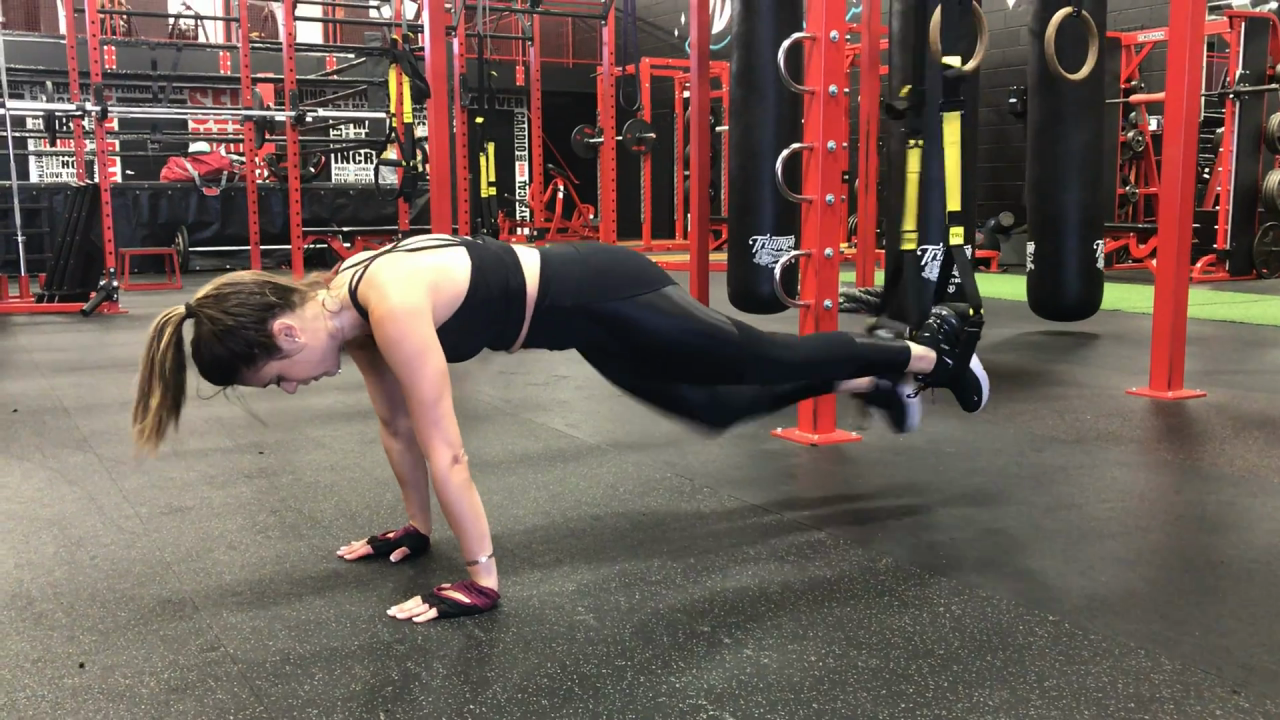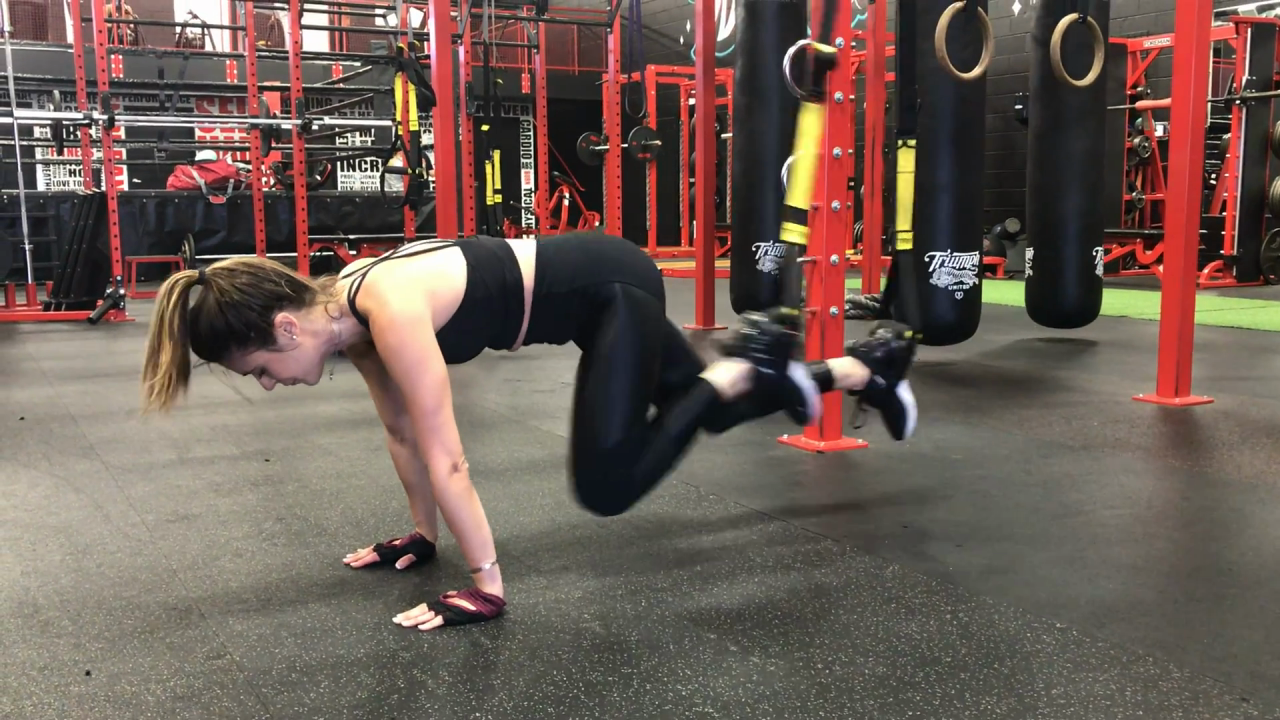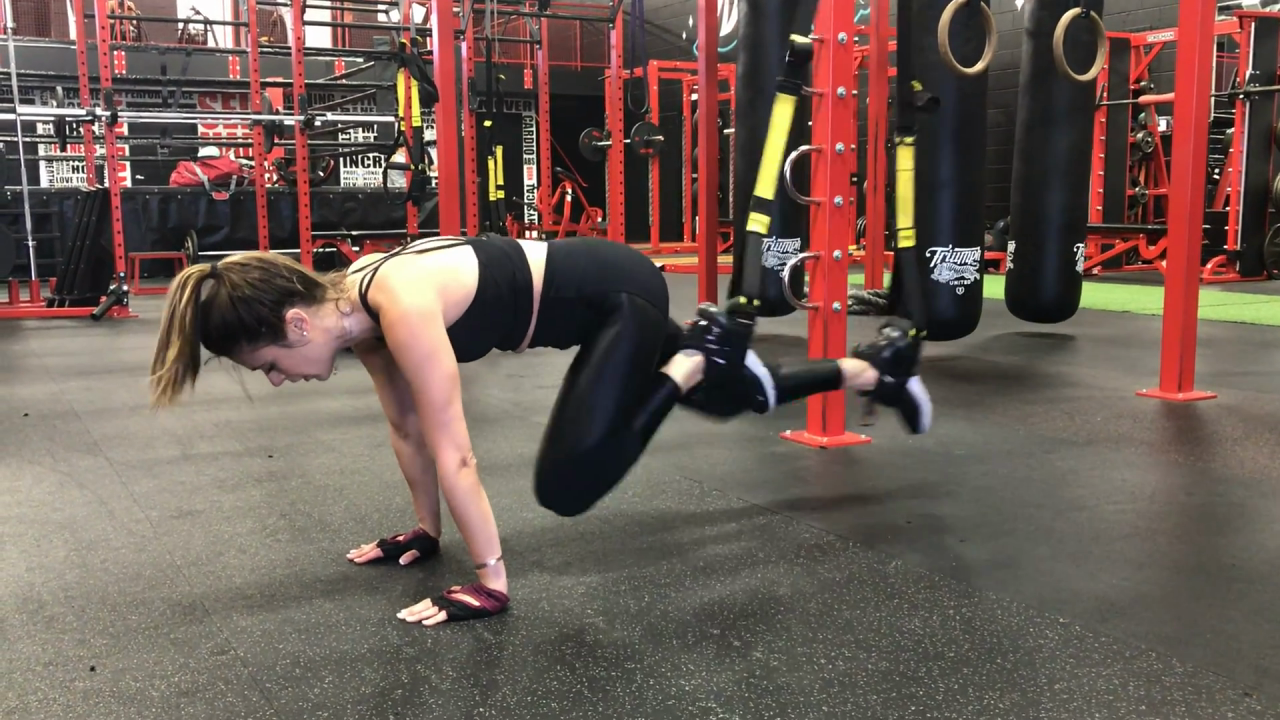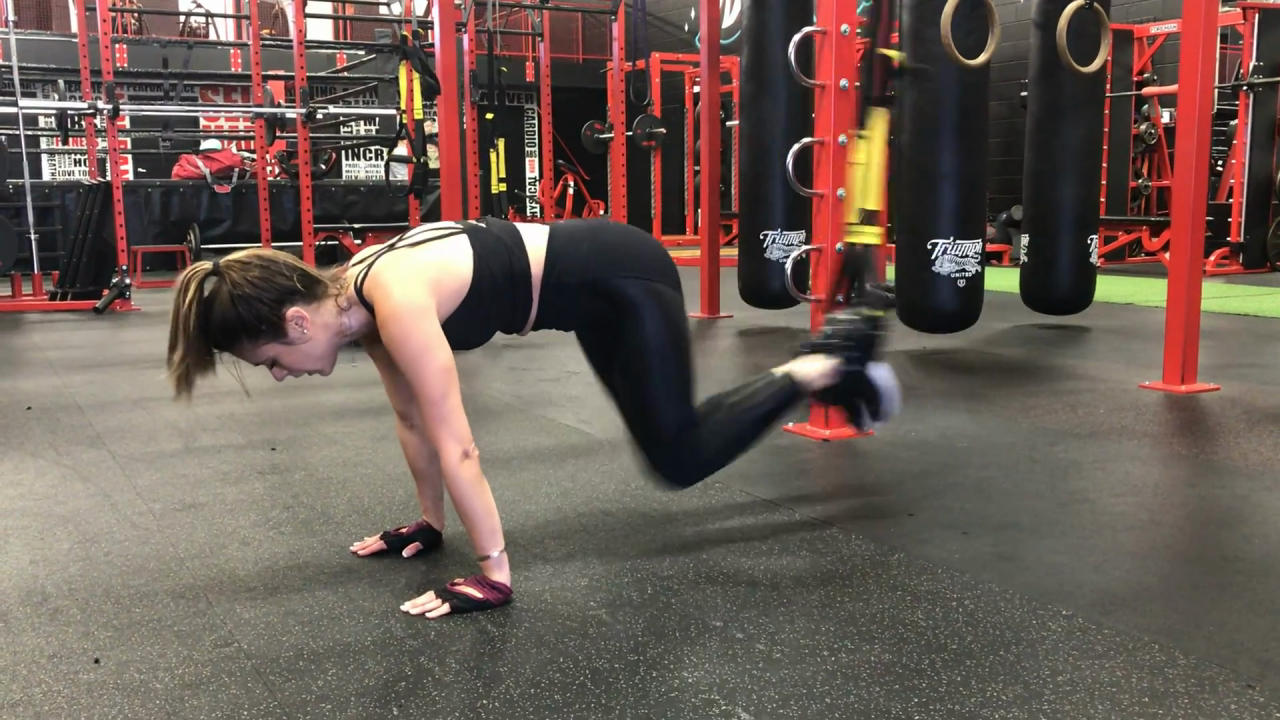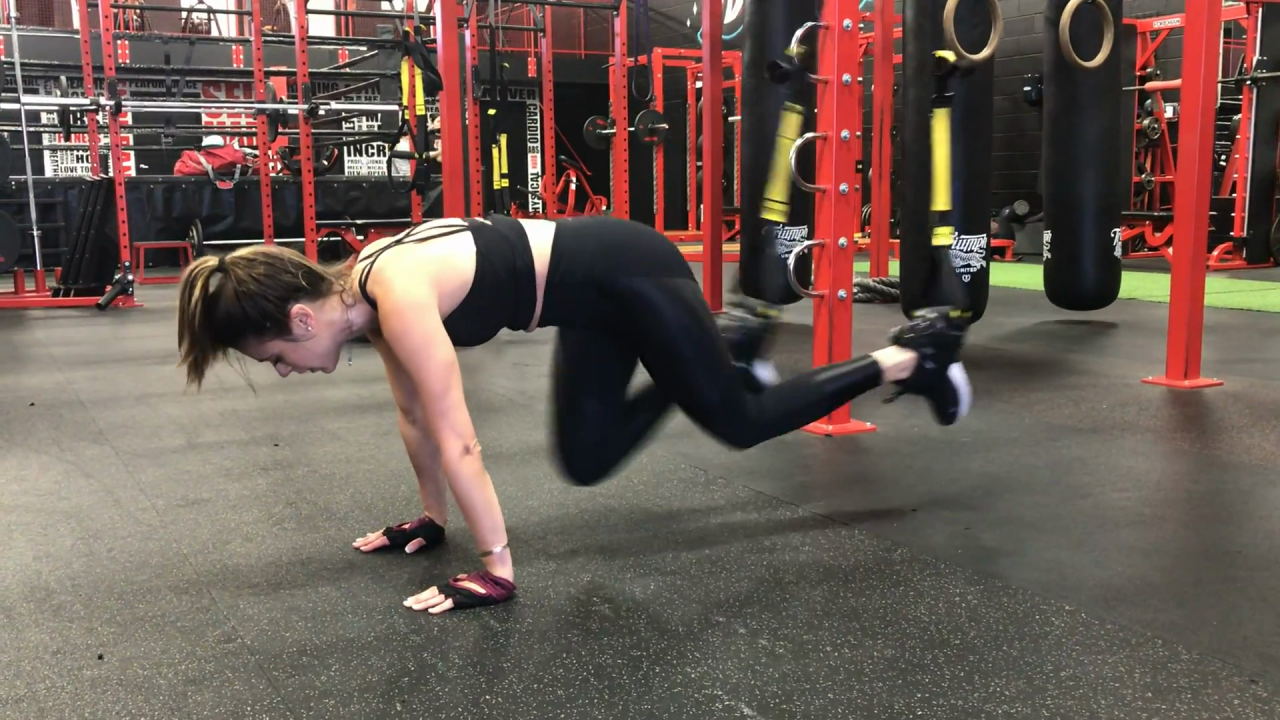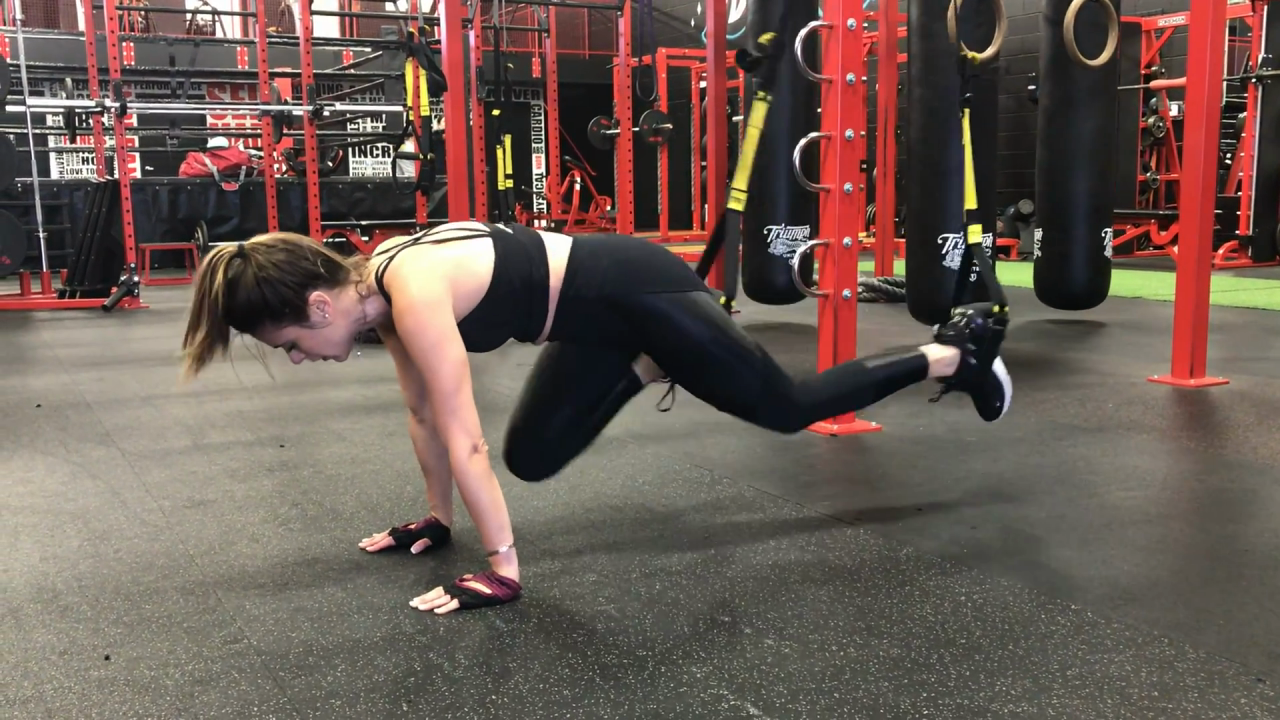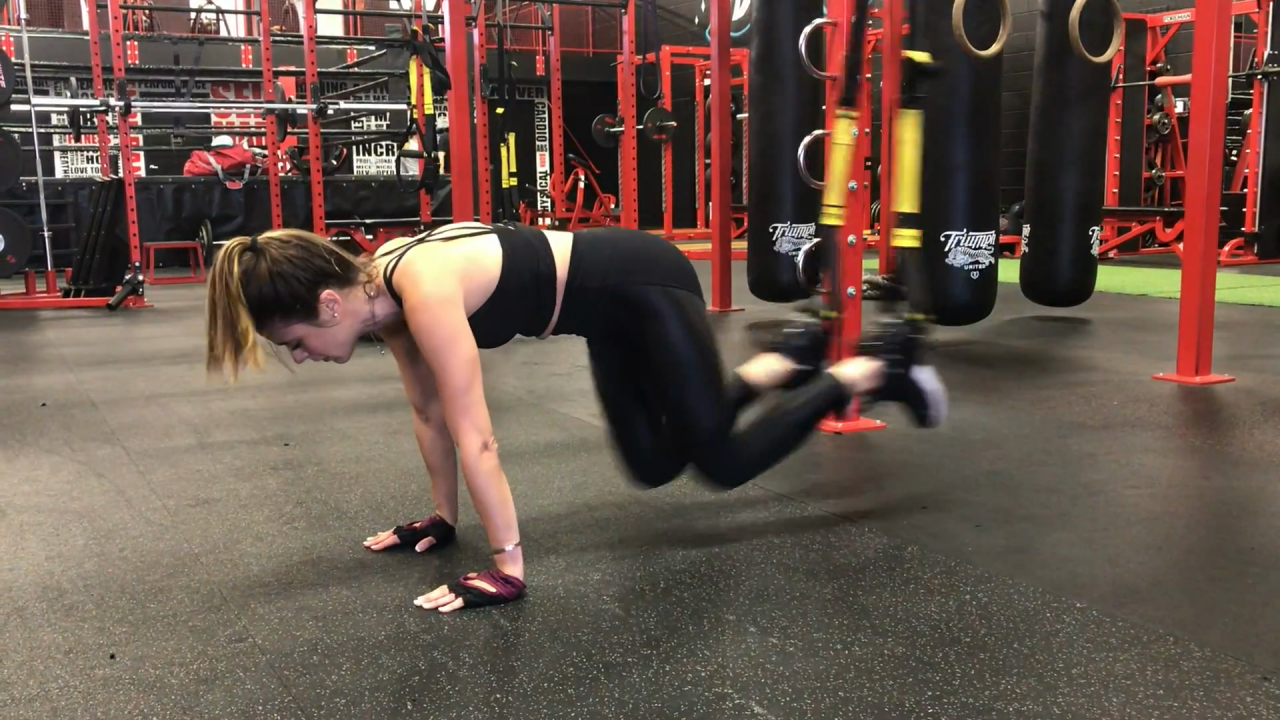
dt=0.7s
person 1, frame 1
left shoulder: (387, 305)
right shoulder: (345, 304)
left elbow: (444, 449)
right elbow: (395, 425)
left wrist: (481, 577)
right wrist: (413, 527)
left hip: (607, 300)
right hip: (583, 310)
left knee: (772, 359)
right knee: (717, 403)
left ankle: (934, 354)
right ankle: (872, 386)
person 1, frame 2
left shoulder: (387, 312)
right shoulder: (348, 310)
left elbow: (444, 458)
right elbow: (401, 430)
left wrist: (486, 585)
right wrist: (422, 534)
left hip: (610, 286)
right hip: (582, 290)
left knee: (606, 486)
right knee: (705, 414)
left ankle: (742, 366)
right ankle: (865, 369)
person 1, frame 3
left shoulder: (398, 308)
right shoulder: (352, 306)
left elbow: (452, 454)
right elbow: (406, 429)
left wrist: (490, 579)
right wrist: (424, 530)
left hip: (615, 292)
right hip: (587, 297)
left knee: (566, 486)
right knee: (723, 399)
left ankle: (698, 358)
right ankle: (878, 369)
person 1, frame 4
left shoulder: (393, 300)
right shoulder: (351, 295)
left elbow: (453, 443)
right elbow: (407, 416)
left wrist: (493, 571)
right wrist: (429, 522)
left hip: (621, 275)
right hip: (580, 282)
left knee: (682, 461)
right knee: (679, 436)
left ankle: (832, 362)
right ankle: (835, 374)
person 1, frame 5
left shoulder: (393, 296)
right shoulder: (359, 290)
left elbow: (455, 438)
right elbow: (416, 414)
left wrist: (497, 570)
right wrist: (431, 519)
left hip: (624, 278)
right hip: (592, 289)
left knee: (740, 426)
right knee: (584, 463)
left ankle: (910, 355)
right ankle: (717, 346)
person 1, frame 6
left shoulder: (412, 296)
right shoulder: (378, 281)
left elbow: (463, 439)
right elbow: (424, 414)
left wrist: (504, 569)
right wrist: (438, 518)
left hip: (637, 291)
right hip: (602, 301)
left knee: (784, 404)
right knee: (534, 457)
left ankle: (955, 354)
right ankle: (647, 366)
person 1, frame 7
left shoulder: (425, 291)
right shoulder: (384, 284)
left elbow: (476, 436)
right elbow: (428, 411)
left wrist: (509, 567)
right wrist: (443, 517)
left hip: (641, 283)
right hip: (605, 297)
left knee: (726, 464)
right knee: (656, 464)
left ankle: (873, 370)
right ankle: (778, 364)
